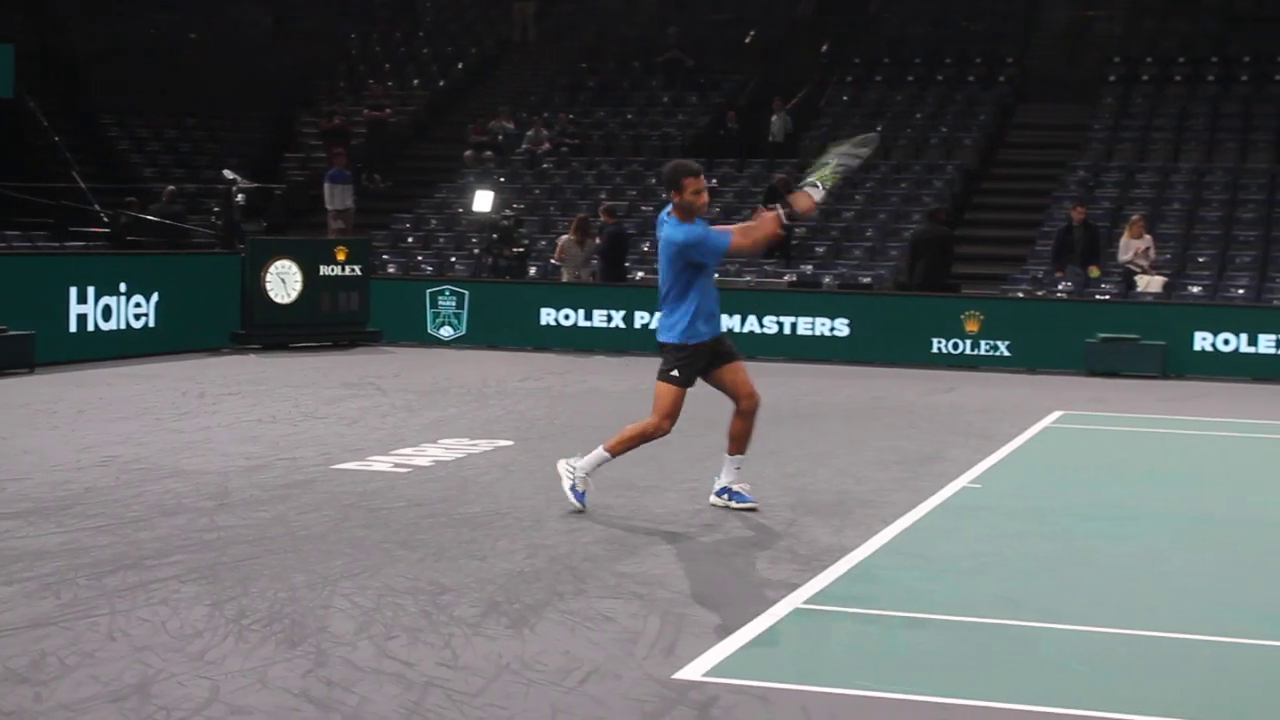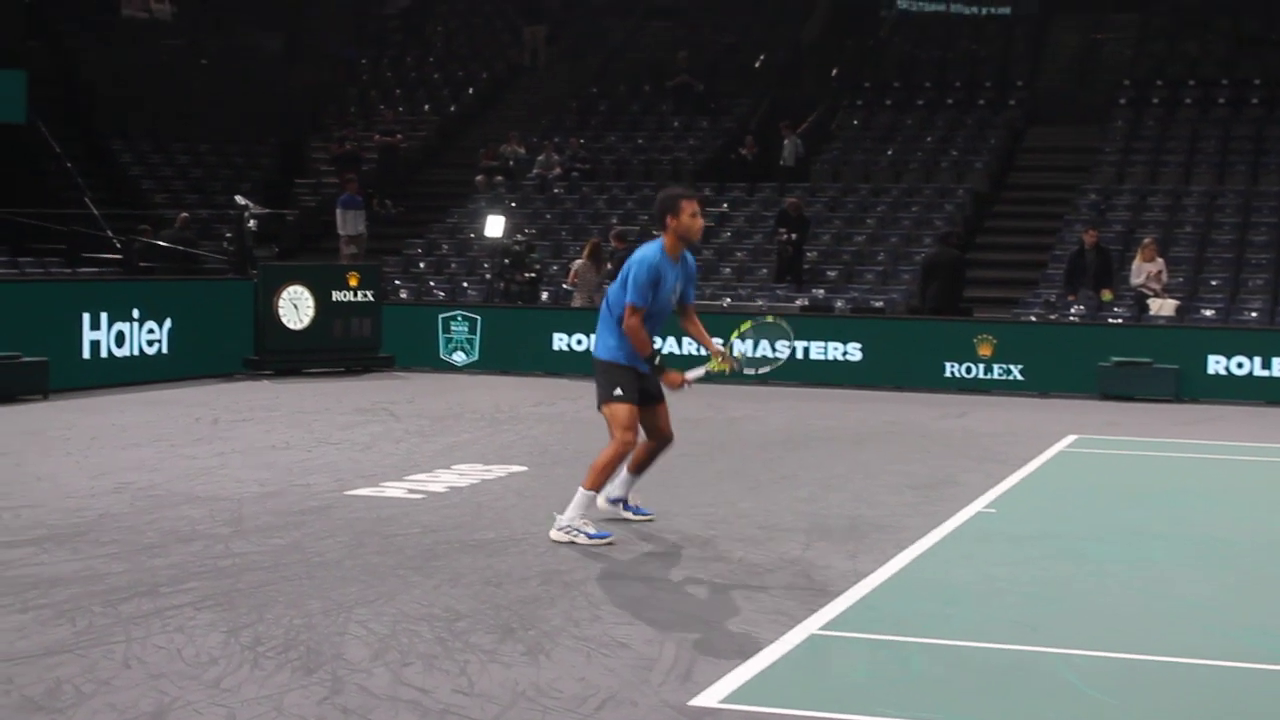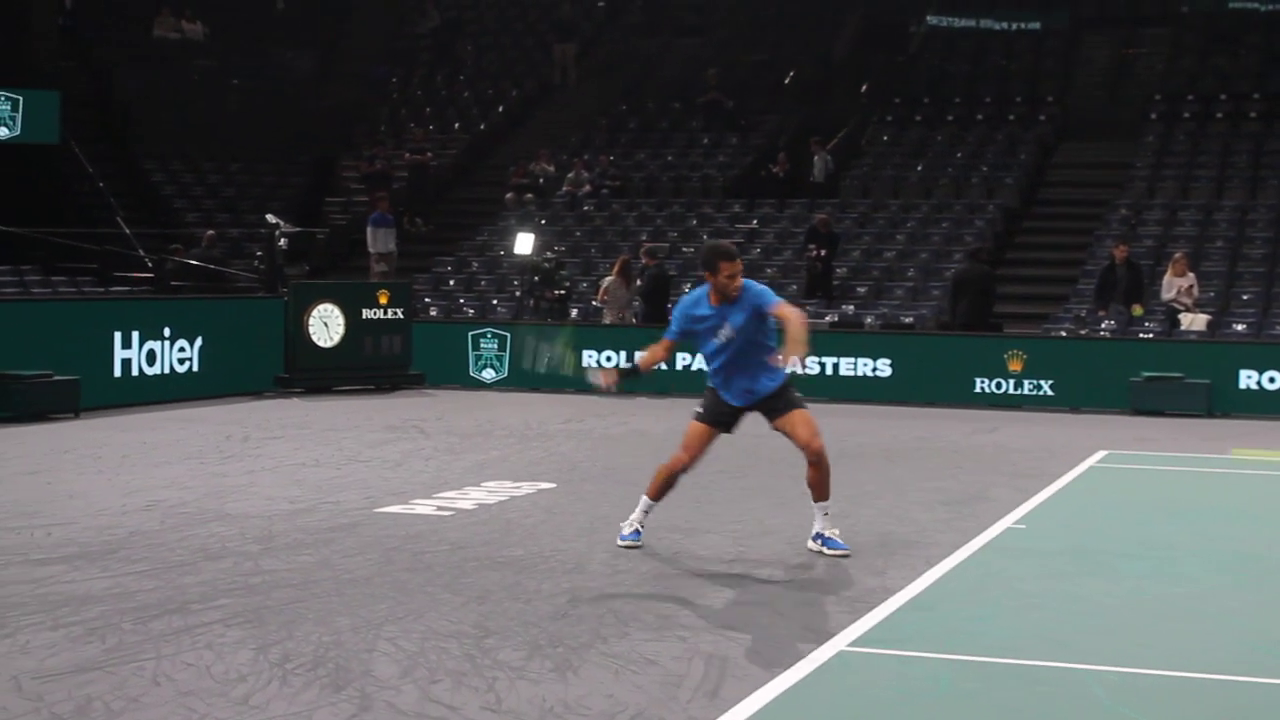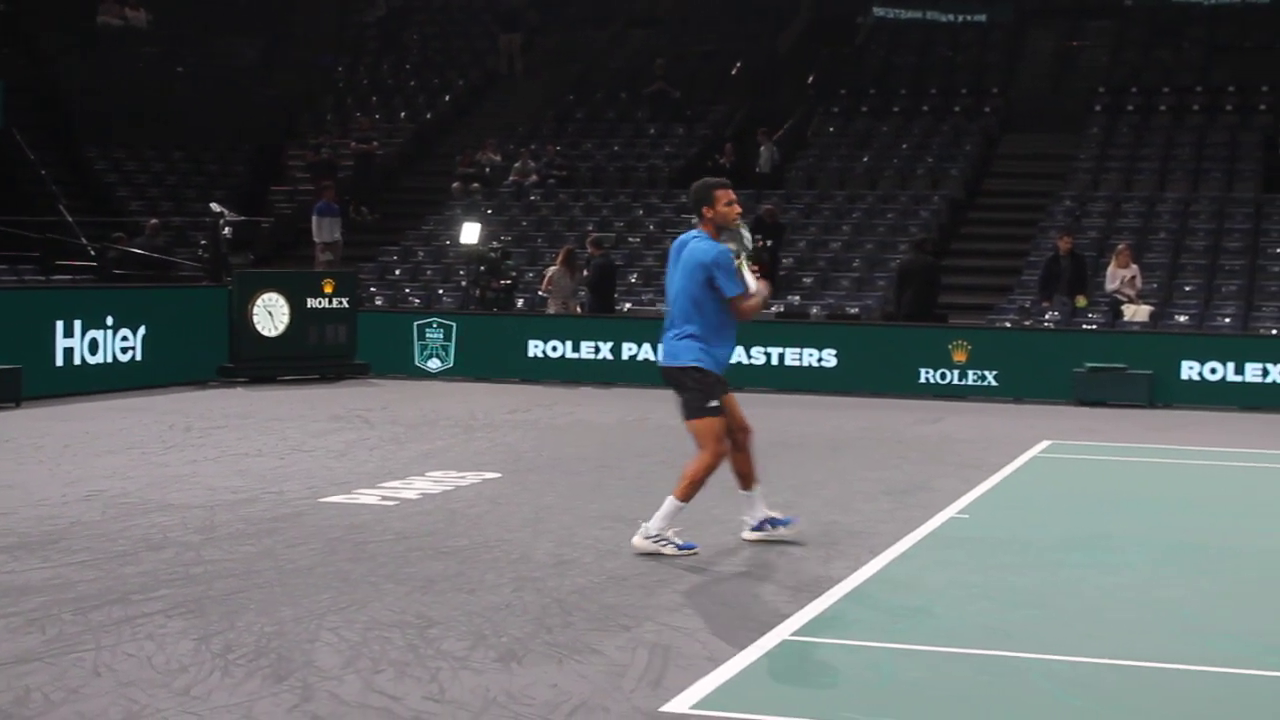
dt=0.7s
person 1, frame 1
left shoulder: (675, 216)
right shoulder: (683, 235)
left elbow: (729, 238)
right elbow: (744, 245)
left wrist: (763, 220)
right wrist: (787, 213)
left hip: (707, 333)
right hip: (682, 338)
left knee: (748, 401)
right knee: (660, 422)
left ankle: (727, 486)
right ankle: (579, 469)
person 1, frame 2
left shoulder: (687, 263)
right shoulder: (647, 262)
left elbow: (686, 315)
right elbow: (631, 323)
left wrist: (712, 347)
right wrist: (661, 370)
left hip: (639, 361)
right hip: (616, 358)
left knee: (662, 437)
right knee: (624, 438)
left ankle: (616, 495)
right ankle: (569, 521)
person 1, frame 3
left shoulder: (753, 293)
right shoulder: (688, 309)
left elbow: (793, 315)
right elbow: (663, 349)
left wrist: (795, 347)
right wrist: (623, 373)
left hip: (771, 386)
right hip: (723, 391)
left knee: (815, 450)
right knee: (682, 460)
left ankle: (822, 530)
right ankle: (636, 519)
person 1, frame 4
left shoulder: (684, 243)
right shoulder: (715, 253)
right elbow: (744, 310)
right wrist: (760, 293)
left hip: (693, 358)
right hip: (692, 362)
left knee: (739, 433)
right knee: (713, 452)
left ankle: (758, 518)
right ankle: (654, 531)
